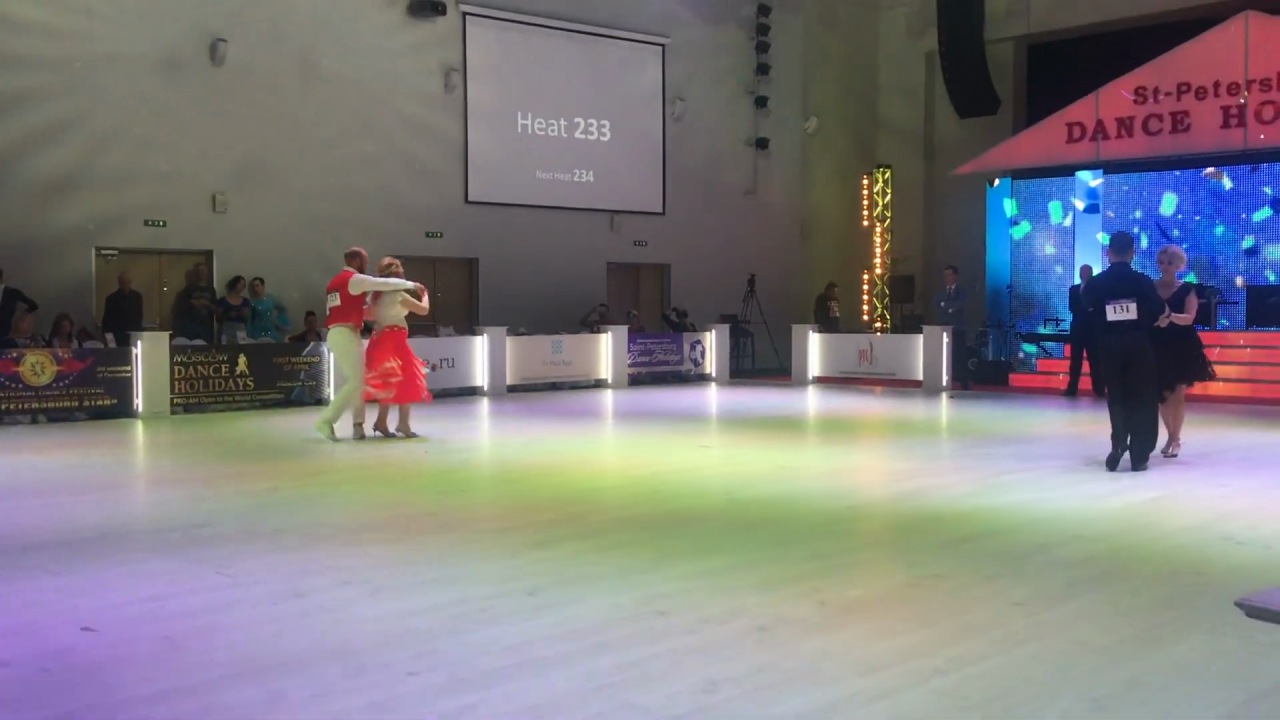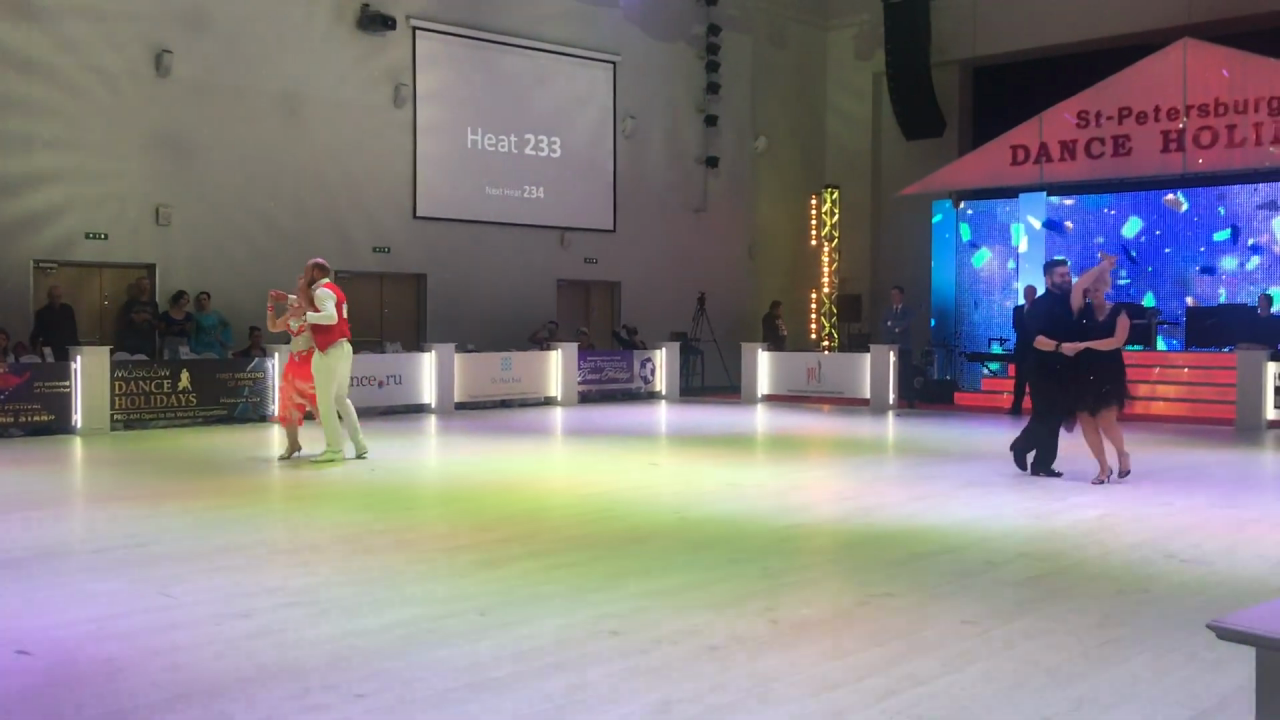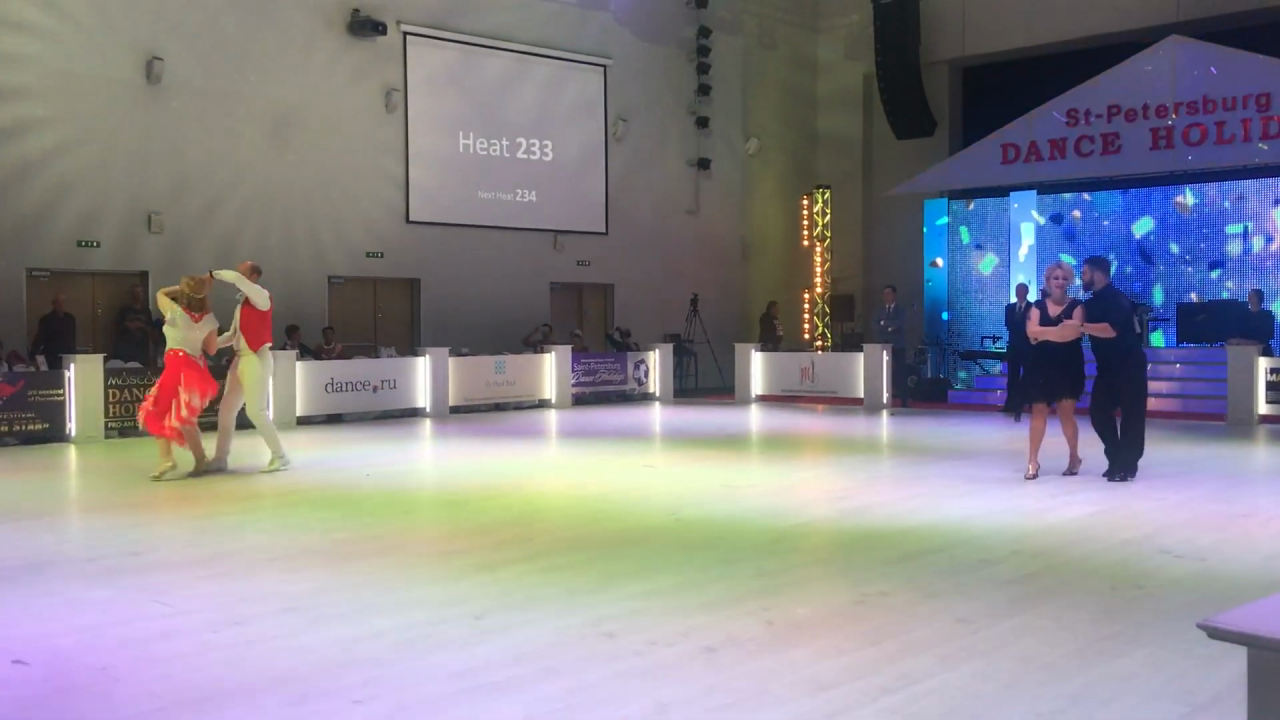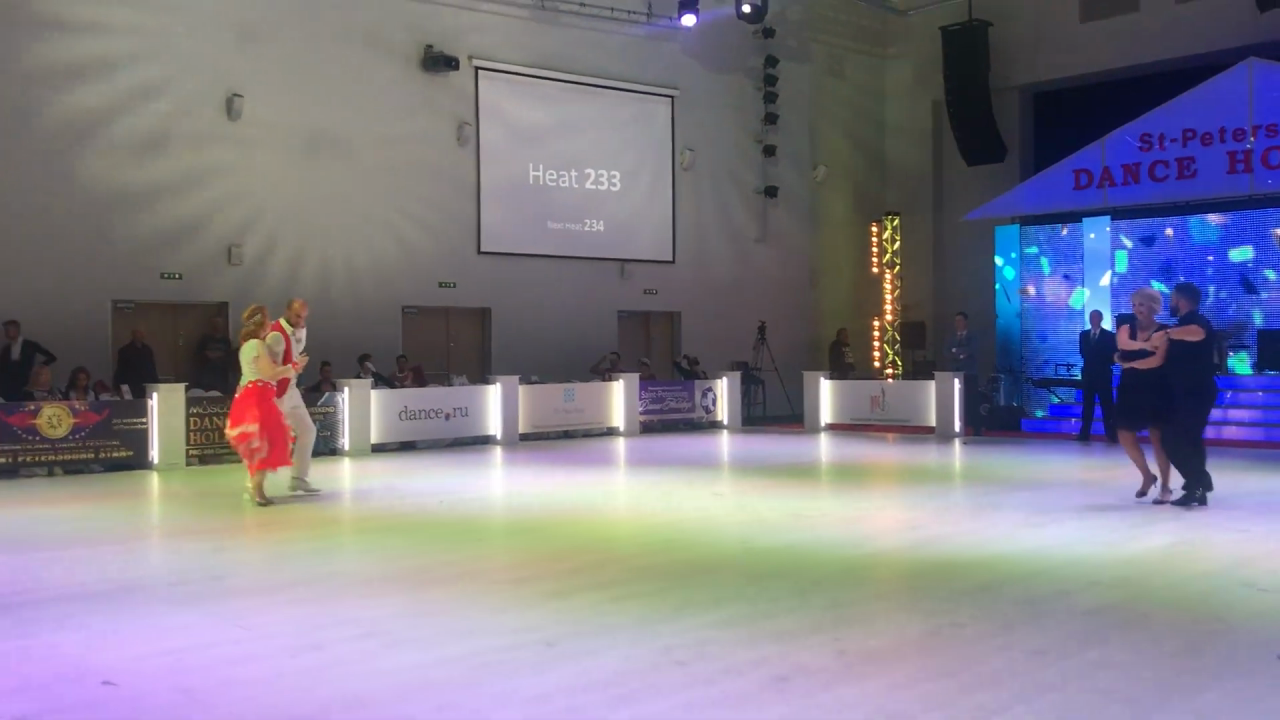
dt=1s
person 1, frame 1
left shoulder: (1096, 283)
right shoulder: (1143, 282)
left elbow: (1088, 307)
right elbow: (1160, 312)
right wrist: (1158, 317)
left hip: (1109, 347)
right hip: (1138, 346)
left knee: (1116, 399)
right knee: (1142, 401)
left ankle: (1119, 443)
right ankle: (1140, 456)
person 1, frame 2
left shoulder: (1068, 302)
right shoulder: (1040, 304)
right elbow: (1036, 338)
right wrist: (1061, 346)
left hip: (1061, 368)
right hip: (1044, 368)
left knee: (1056, 415)
right knee: (1045, 414)
left ankle: (1043, 463)
right ankle: (1022, 447)
person 1, frame 3
left shoulder: (1116, 300)
right shoulder: (1093, 301)
left elbow: (1111, 329)
right elbow: (1093, 327)
left wrist: (1080, 326)
left hip: (1128, 365)
right hip: (1108, 366)
left knee: (1130, 415)
right knee: (1099, 412)
left ankle: (1128, 465)
right ankle: (1117, 460)
person 1, frame 4
left shoulder: (1198, 322)
right shoulder: (1182, 325)
left elbow: (1198, 332)
right elbow: (1168, 353)
left wrist: (1167, 334)
left hip: (1196, 393)
right hip: (1187, 393)
left knee: (1176, 438)
right knee: (1187, 440)
left ankle: (1200, 483)
right ankle: (1196, 489)
person 2, frame 1
left shoulder: (1187, 290)
left elbow: (1188, 318)
left wrist: (1171, 317)
left hip: (1182, 347)
right hip: (1157, 348)
left knee: (1177, 394)
right knee: (1164, 395)
left ankle: (1176, 440)
right ankle: (1170, 437)
person 2, frame 2
left shoulder: (1118, 314)
right shoulder: (1081, 309)
left elbow: (1117, 341)
right elbow: (1077, 288)
left wrist: (1084, 344)
right wrist: (1101, 267)
left hip: (1108, 372)
right hip: (1083, 372)
left knee: (1107, 419)
right knee: (1086, 422)
left ankle: (1122, 454)
right ankle: (1104, 466)
person 2, frame 3
left shoulder: (1076, 306)
right shoulder: (1038, 306)
left elbow: (1074, 333)
right elbow: (1031, 330)
left wrist: (1042, 336)
right wrist: (1057, 331)
left hip: (1068, 364)
right hip: (1041, 363)
left knee: (1065, 412)
right knee: (1038, 411)
left ankle: (1074, 458)
right ankle: (1033, 462)
person 2, frame 4
left shoulder: (1164, 331)
right shoulder: (1128, 327)
left elbow: (1157, 360)
right elbow: (1122, 343)
left wrist: (1127, 363)
right wrist: (1145, 344)
left hip: (1155, 390)
right hip: (1130, 390)
left knee: (1157, 438)
right knee: (1125, 436)
left ankle: (1165, 487)
right ankle: (1147, 475)
person 3, frame 1
left shoulder: (333, 283)
right shoulder: (356, 280)
right elbow: (387, 284)
right wrist: (413, 285)
left hip: (334, 335)
right hip: (346, 335)
left knee: (355, 381)
right knee: (356, 382)
left ankle: (358, 426)
right ankle: (326, 421)
person 3, frame 2
left shoulder: (323, 292)
right shoulder: (330, 292)
left elbow: (331, 317)
left wrist: (304, 315)
left hip: (330, 351)
right hip: (343, 349)
left knee: (325, 401)
right knee: (340, 398)
left ankle: (335, 448)
right ankle: (359, 443)
person 3, frame 3
left shoulder: (260, 297)
right shoulder: (241, 303)
left elbow: (237, 277)
right elbow: (233, 334)
left wrist: (212, 274)
left hip: (256, 359)
right hip: (240, 359)
left knee: (256, 410)
right knee: (227, 408)
left ankle: (279, 456)
right ankle: (220, 457)
person 3, frame 4
left shoulder: (292, 332)
right shoulder: (276, 335)
left elbow: (300, 347)
left wrist: (302, 328)
left hip: (291, 391)
right hip: (276, 393)
left knee: (307, 430)
left ankle: (298, 478)
person 4, frame 1
left shoulder: (376, 294)
right shoulder: (397, 294)
left elbow: (370, 315)
right elbow: (424, 310)
right wrist: (425, 294)
left hip: (379, 341)
right hip: (394, 341)
left knee: (386, 384)
right knee: (407, 382)
left ankle: (381, 423)
right ankle: (403, 424)
person 4, frame 2
right shoulder: (292, 313)
right elbow: (273, 327)
right wrist: (271, 306)
left hip: (312, 361)
right hip: (295, 361)
left knee: (316, 403)
right knee: (289, 404)
right ankle: (292, 444)
person 4, frame 3
left shoulder: (174, 310)
right shoulder: (209, 319)
left elbow: (160, 293)
right elbow: (211, 349)
left wrist: (182, 288)
left hip: (178, 367)
right hip: (196, 368)
left knee: (161, 416)
right knee: (183, 417)
left ankle: (167, 461)
right ankle: (200, 460)
person 4, frame 4
left shoulder: (250, 343)
right shoulder: (257, 345)
right elbow: (271, 373)
right wrist: (294, 365)
left hip: (253, 397)
right hip: (257, 398)
left knee: (262, 446)
right knee: (272, 444)
left ankle: (258, 490)
right ankle: (256, 487)
